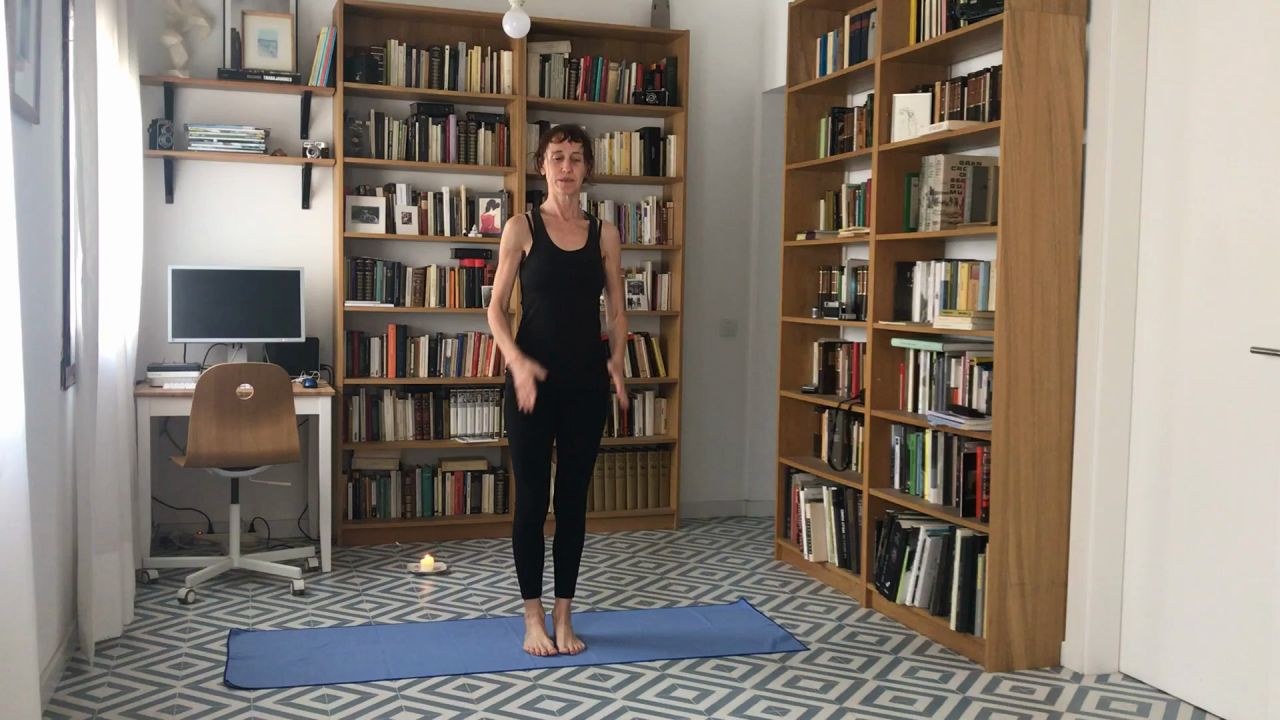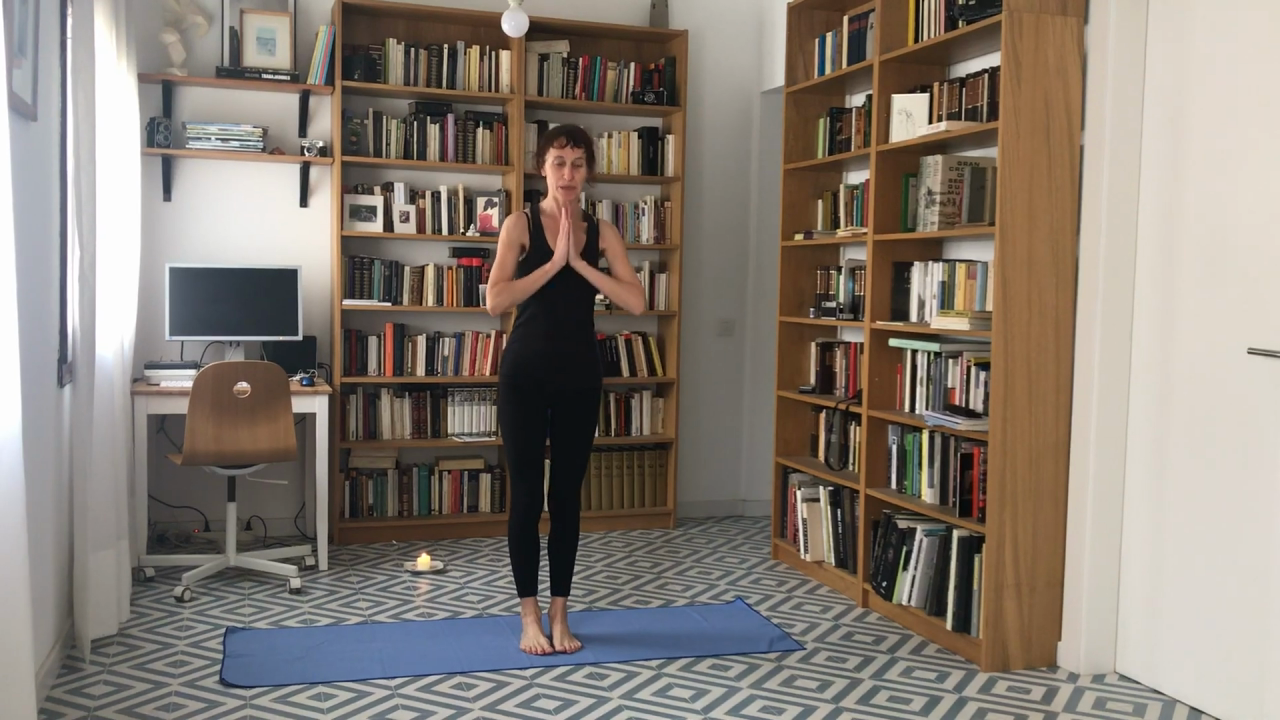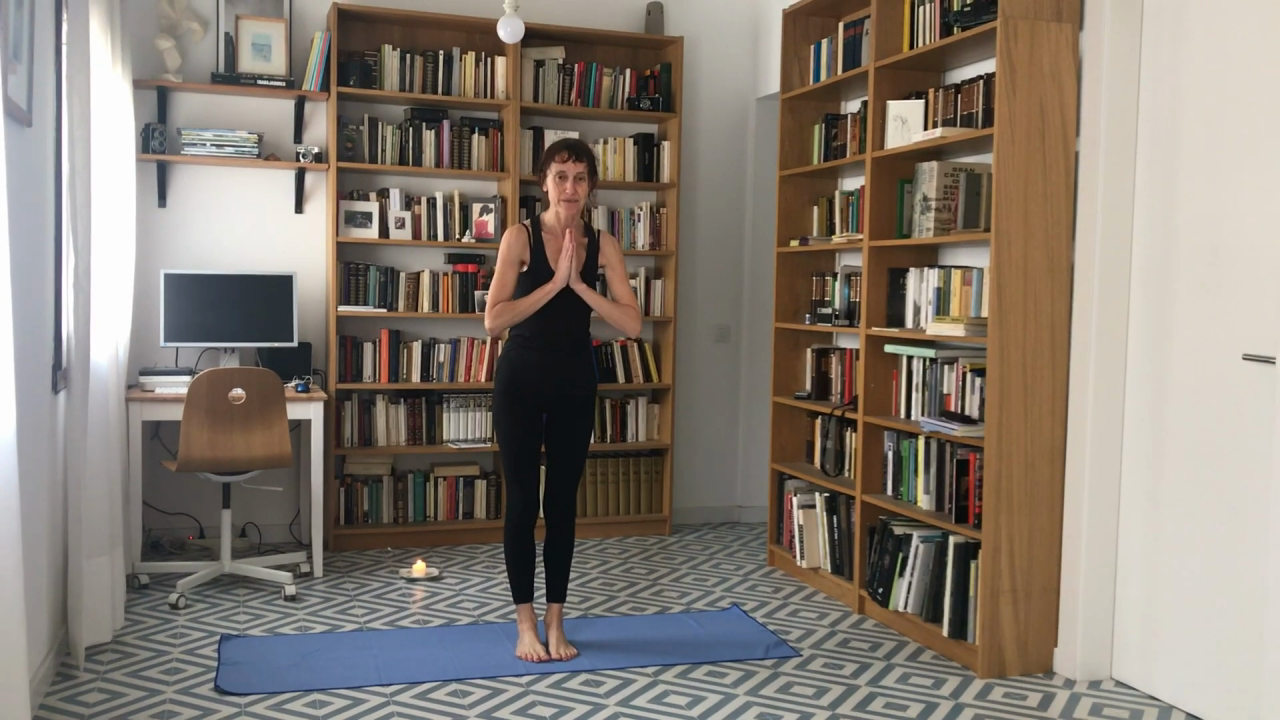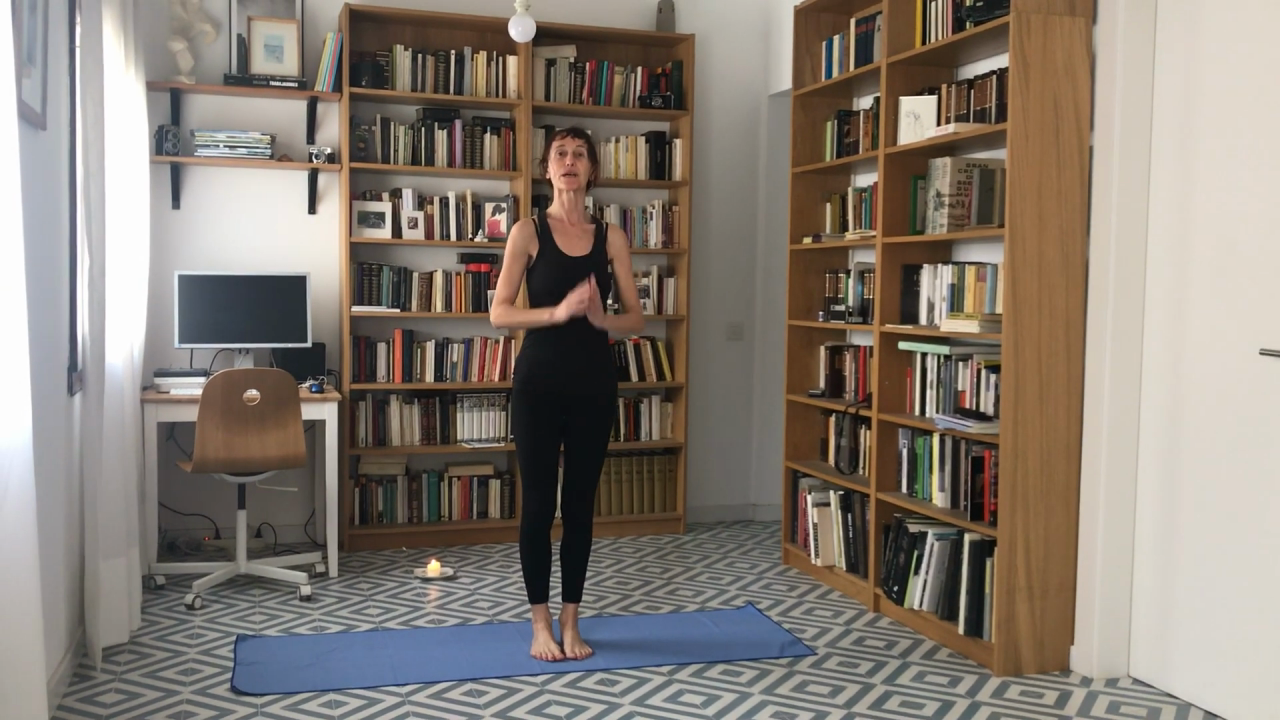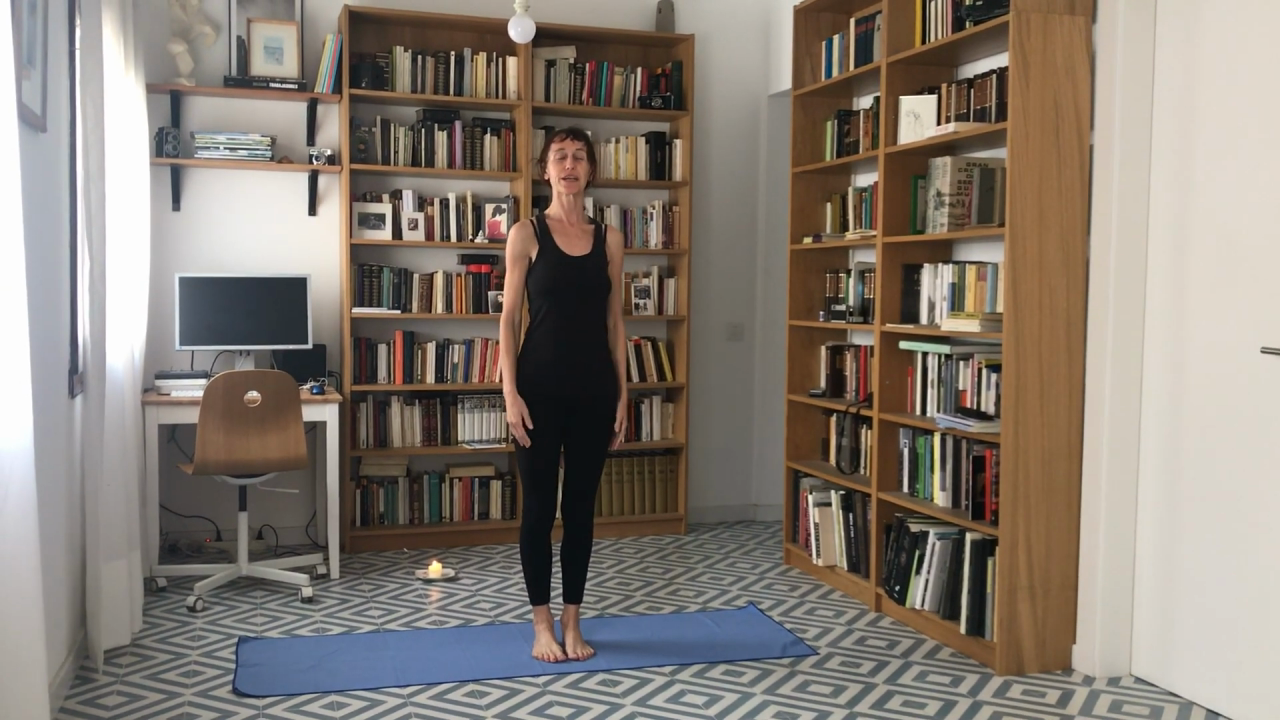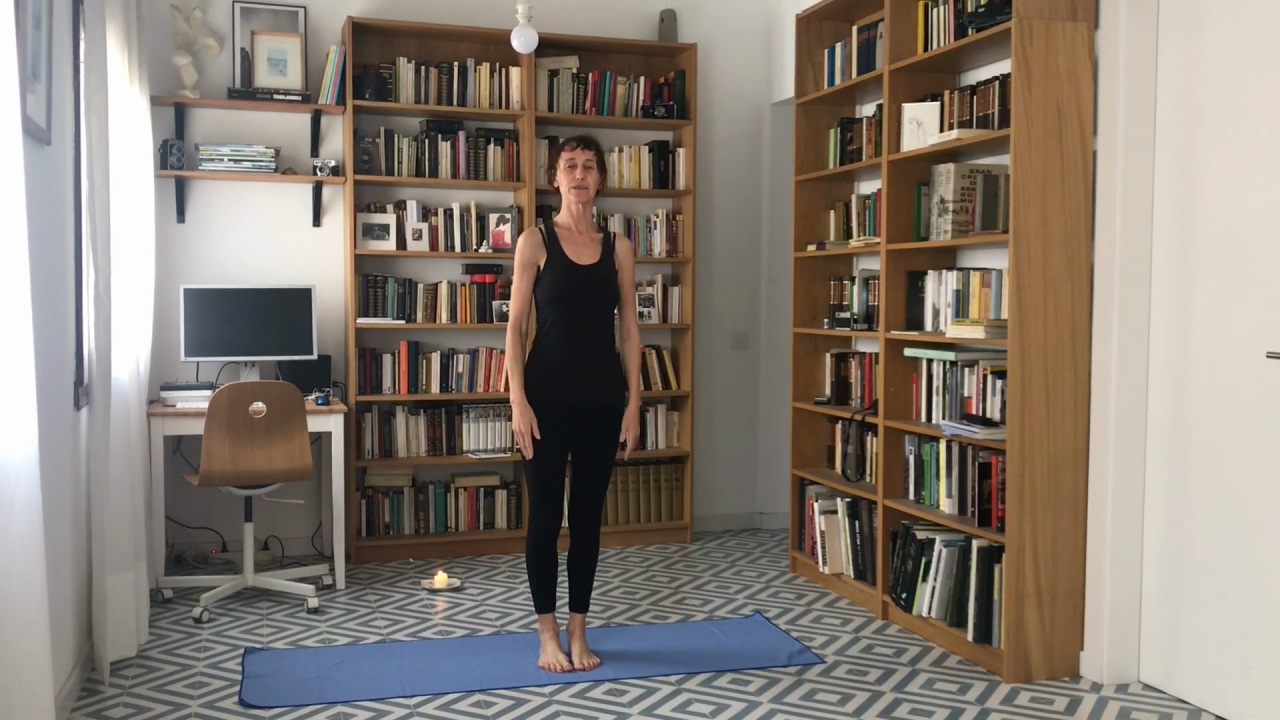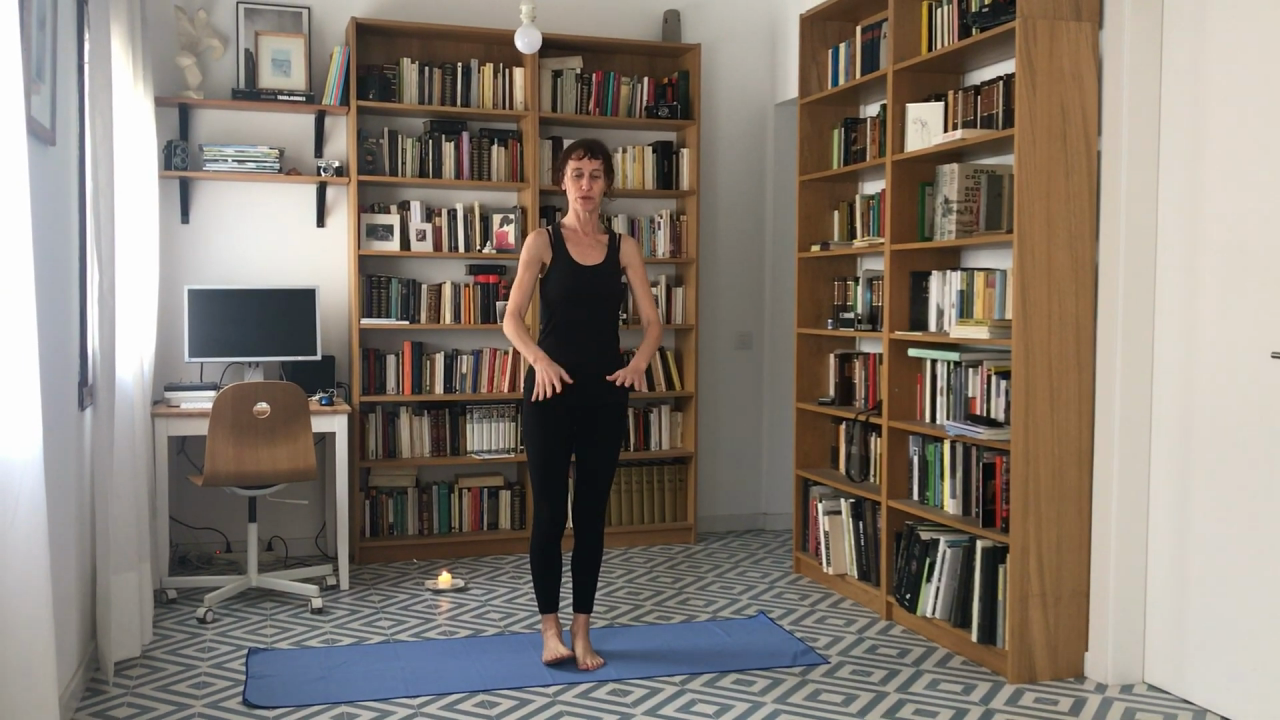
dt=0.7s
person 1, frame 1
left shoulder: (603, 233)
right shoulder: (522, 227)
left elbow: (616, 310)
right elbow: (496, 309)
left wrist: (617, 360)
right wrist: (516, 360)
left hip: (587, 377)
right hip: (535, 374)
left knee: (573, 497)
right knee: (532, 497)
left ankle: (563, 616)
right ankle: (533, 618)
person 1, frame 2
left shoulder: (602, 231)
right shoulder: (521, 223)
left elbow: (636, 302)
right elbow: (495, 300)
left wrist: (578, 261)
right wrist: (555, 260)
left hip: (579, 372)
right hip: (526, 370)
left knee: (567, 495)
right knee: (526, 495)
left ankle: (560, 613)
right ankle: (530, 616)
person 1, frame 3
left shoulder: (602, 244)
right shoulder: (520, 236)
left elbow: (632, 324)
right elbow: (494, 319)
left wrist: (579, 284)
right wrist: (554, 282)
left hip: (574, 381)
right hip: (521, 379)
left knee: (562, 502)
right knee: (522, 501)
left ankle: (555, 621)
right ankle: (526, 624)
person 1, frame 4
left shoulder: (610, 236)
right shoulder: (528, 231)
left elbow: (636, 317)
right elbow: (499, 312)
left wrist: (602, 317)
right wrist: (557, 311)
left hip: (594, 380)
right hip: (540, 378)
left knee: (580, 503)
right knee: (538, 503)
left ankle: (570, 620)
right ankle: (541, 623)
person 1, frame 5
left shoulder: (608, 238)
right shoulder: (527, 234)
left elbow: (614, 322)
right elbow: (509, 319)
left wrist: (622, 394)
right wrist: (511, 392)
left hip: (593, 384)
right hip: (541, 382)
left knee: (581, 505)
right knee: (540, 505)
left ankle: (572, 622)
right ankle: (542, 624)
person 1, frame 6
left shoulder: (617, 246)
right shoulder: (535, 241)
left elbow: (628, 330)
right elbow: (515, 327)
left wrist: (633, 401)
right wrist: (518, 400)
left hip: (602, 393)
right hip: (548, 391)
left knee: (588, 514)
right knee: (545, 514)
left ankle: (578, 631)
right ankle: (548, 633)
person 1, frame 7
left shoulder: (624, 246)
right shoulder: (542, 241)
left elbow: (652, 319)
right elbow: (512, 316)
left wrist: (639, 362)
right wrist: (539, 359)
left hip: (605, 391)
right hip: (552, 389)
left knee: (591, 512)
right knee: (550, 512)
left ankle: (582, 630)
right ankle: (550, 628)
